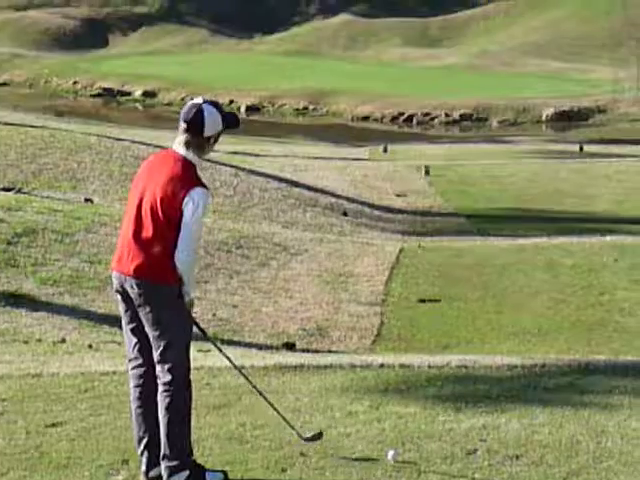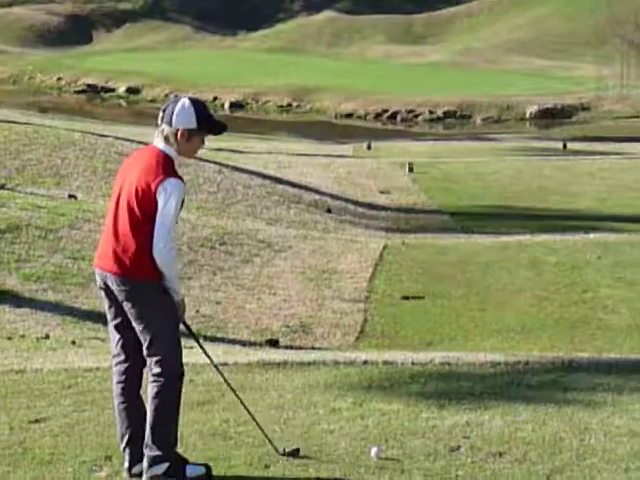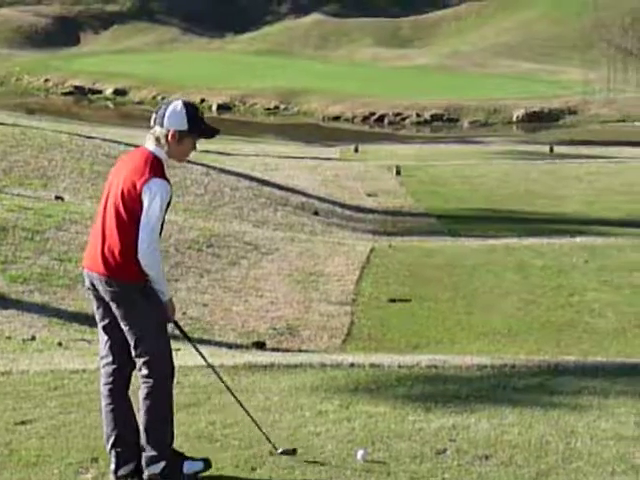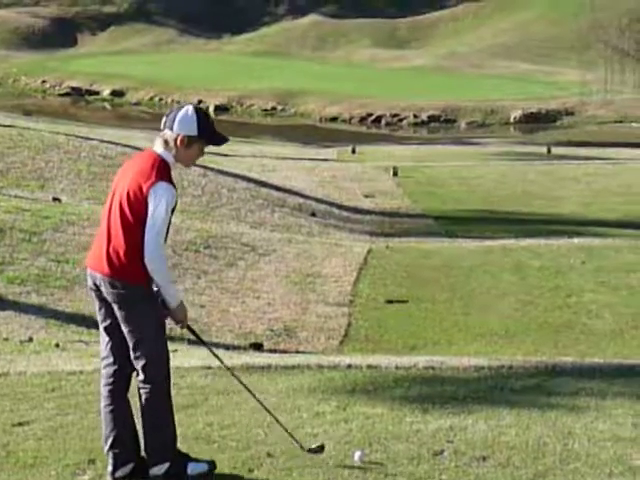
dt=0.2s
person 1, frame 1
left shoulder: (151, 162)
right shoulder: (194, 189)
right elbow: (184, 254)
right wrist: (186, 295)
left hip: (123, 274)
right hip: (156, 284)
left knee: (142, 371)
right knee: (172, 376)
person 1, frame 2
left shoulder: (135, 158)
right shoulder: (169, 181)
right elbow: (162, 248)
left wrist: (166, 289)
right wrist: (176, 294)
left hip: (106, 270)
right hip: (138, 279)
left knee: (126, 367)
right knee: (165, 369)
person 1, frame 3
left shoulder: (128, 160)
right shoulder: (155, 180)
right elbow: (147, 249)
left wrist: (155, 292)
right wrist: (165, 295)
left hip: (95, 271)
right hip: (124, 281)
left knee: (114, 369)
right knee: (156, 369)
person 1, frame 4
left shoulder: (136, 162)
right shoulder: (162, 184)
right elbow: (152, 254)
left wrist: (158, 294)
right wrist: (173, 300)
left hip: (98, 272)
right hip: (127, 281)
left knee: (115, 371)
right knee: (153, 374)
